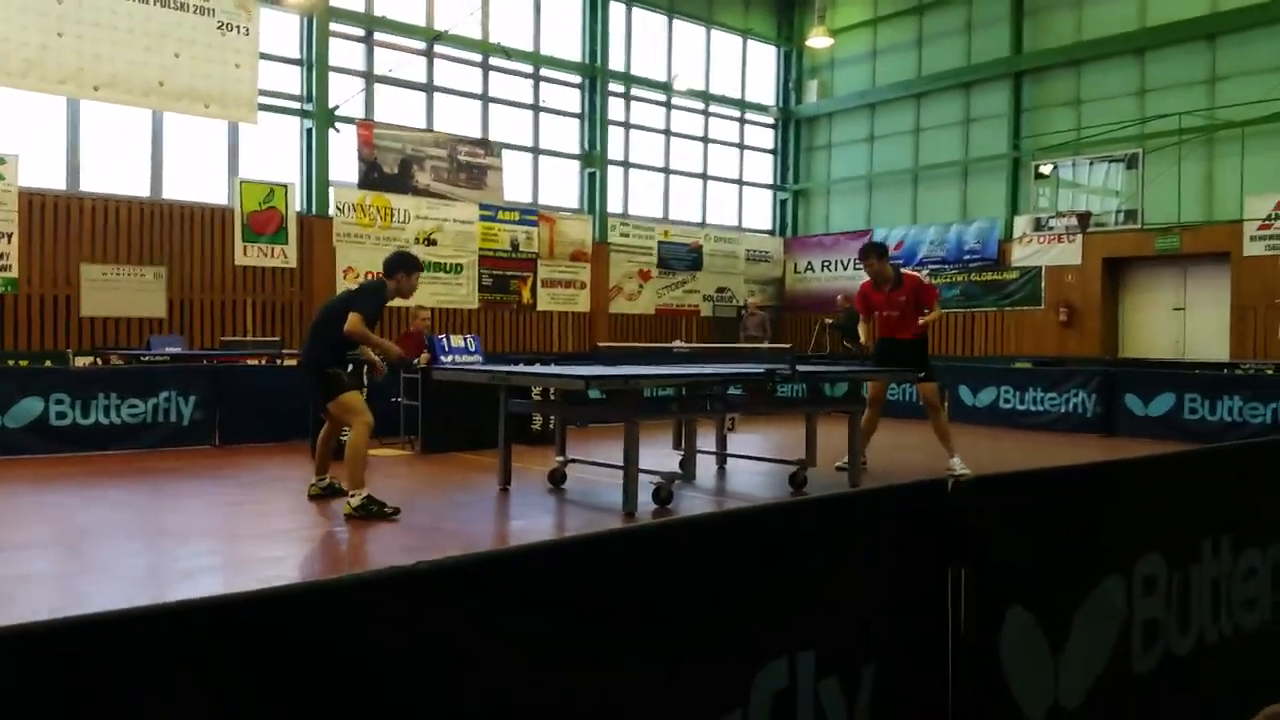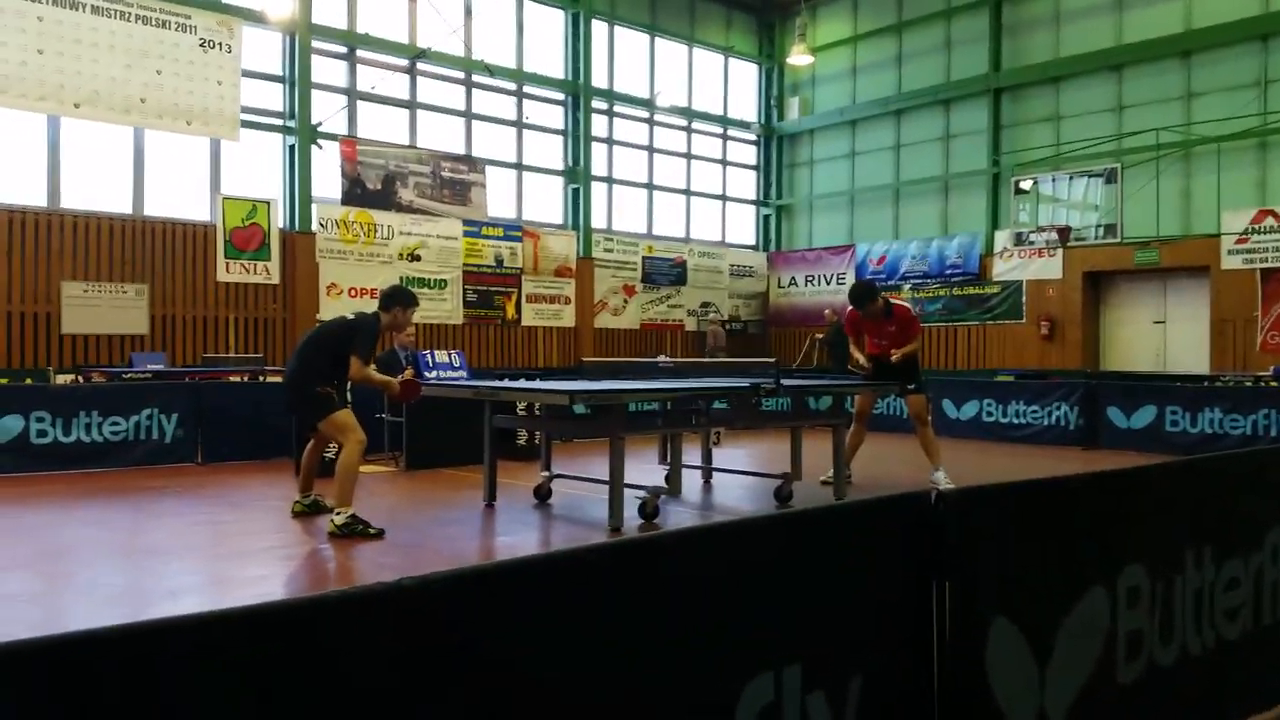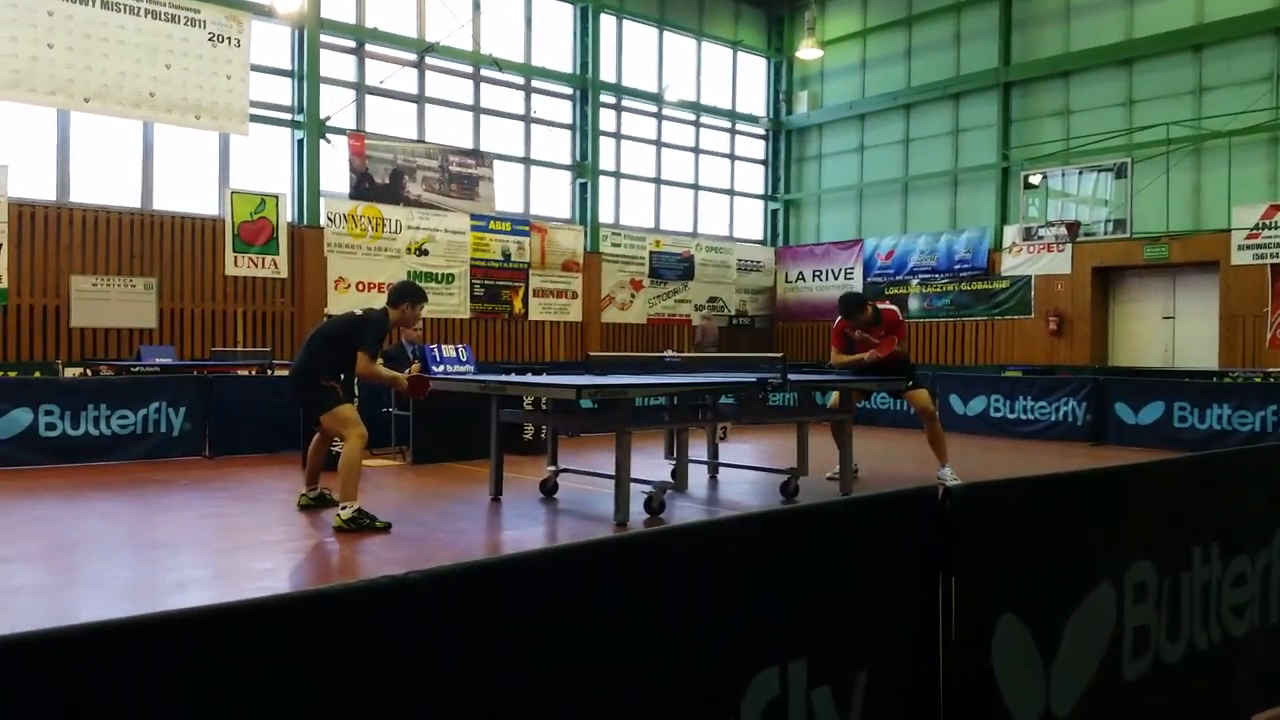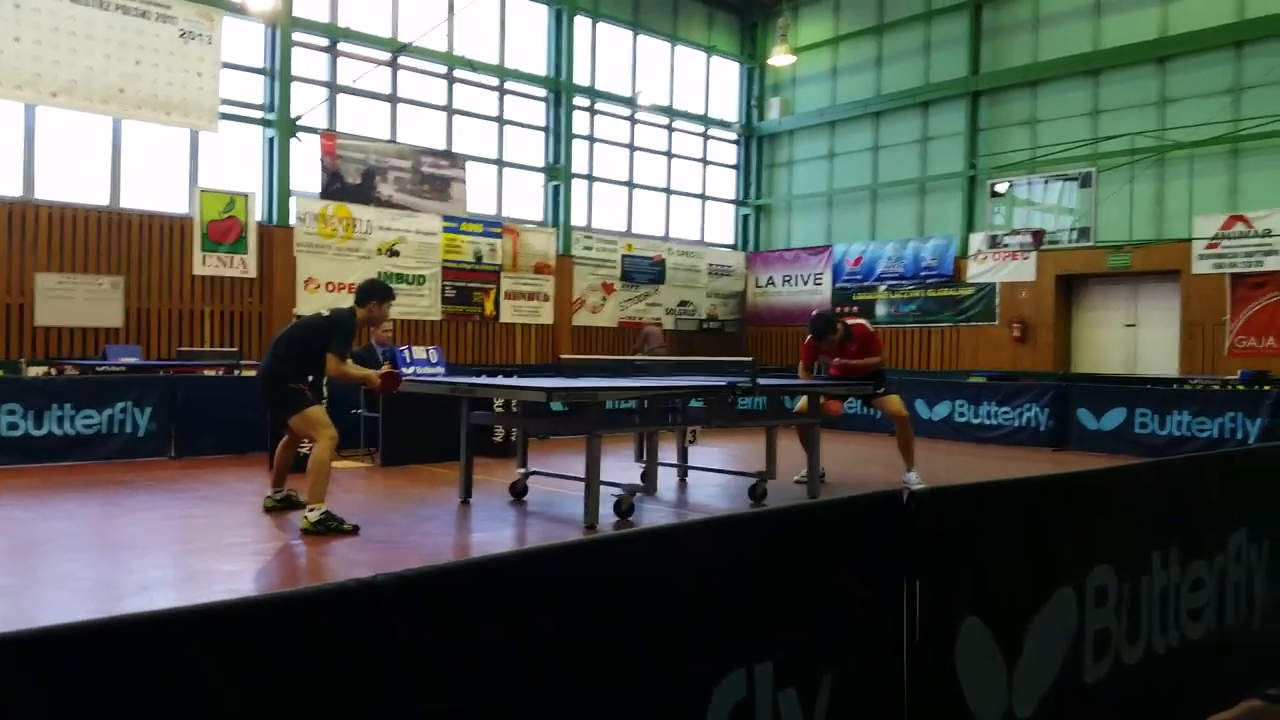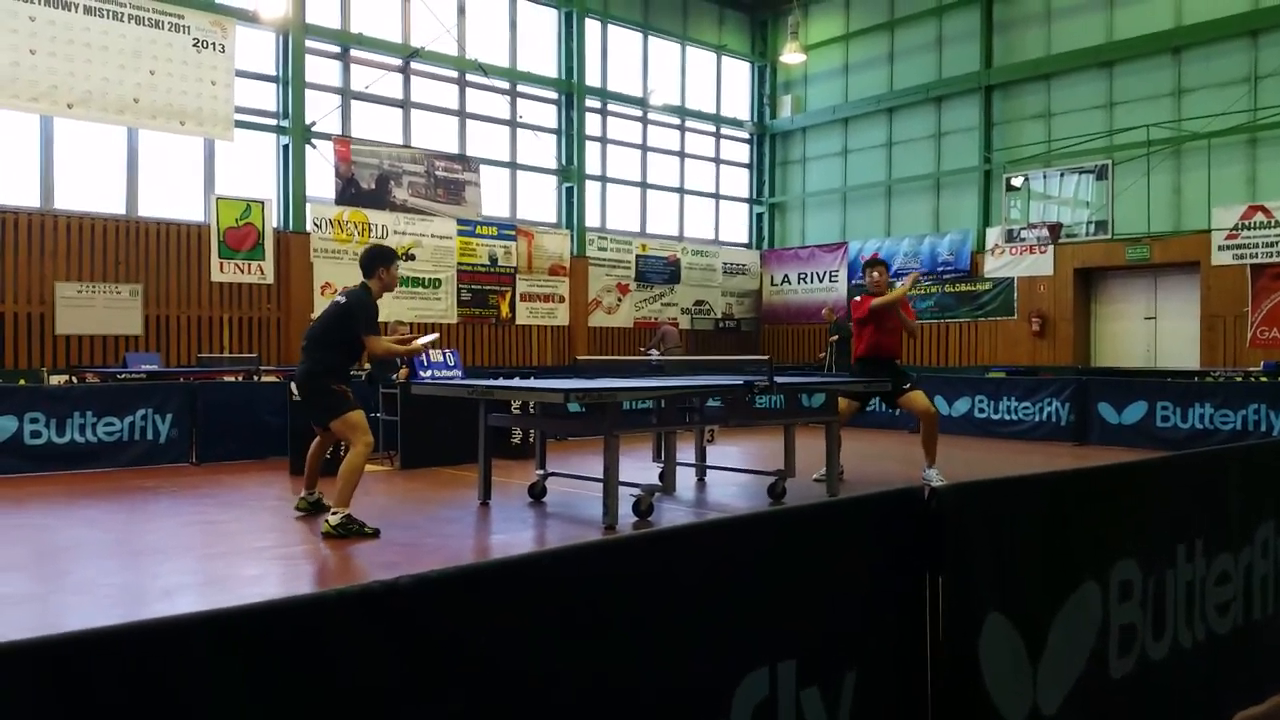
dt=1s
person 1, frame 1
left shoulder: (371, 290)
right shoulder: (374, 292)
right elbow: (352, 328)
left wrist: (371, 356)
right wrist: (384, 346)
left hip: (318, 359)
right hip: (323, 361)
left knee: (335, 420)
right knee: (362, 421)
left ankle: (321, 482)
right ankle: (358, 499)
person 1, frame 2
left shoulder: (364, 322)
right shoulder: (369, 326)
left elbow: (355, 369)
right elbow: (356, 373)
left wrist: (385, 382)
right wrist: (386, 382)
left hip: (301, 379)
right hip: (310, 383)
left knee: (321, 438)
right knee: (354, 440)
left ankle: (305, 500)
right ankle: (342, 518)
person 1, frame 3
left shoulder: (373, 318)
right shoulder: (377, 322)
left elbow: (364, 364)
right elbow: (363, 369)
left wrist: (397, 377)
right wrist: (393, 378)
left hip: (308, 373)
right hip: (315, 376)
left knee: (328, 431)
right knee: (355, 435)
left ankle: (311, 493)
right ankle: (348, 512)
person 1, frame 4
left shoulder: (341, 318)
right shoulder: (345, 323)
left elbow: (335, 362)
right elbow: (333, 370)
left wrist: (370, 374)
right wrist: (366, 377)
left hip: (277, 375)
right hip: (283, 379)
left knee: (296, 433)
right knee: (326, 436)
left ankle: (277, 495)
right ankle: (315, 514)
person 1, frame 5
left shoulder: (356, 297)
right shoulder: (363, 302)
left elbow: (364, 341)
right elbow: (375, 350)
left wrist: (398, 339)
right wrist: (409, 350)
left hip: (314, 375)
right hip: (323, 379)
left knee: (328, 435)
right knee: (362, 441)
left ankle: (308, 497)
right ankle: (338, 517)
person 2, frame 1
left shoulder: (915, 281)
right shoulder: (865, 289)
left elbow: (936, 310)
right elbow: (864, 320)
left wrist: (927, 320)
right wrist: (863, 337)
left hip: (914, 345)
right hip: (886, 344)
left knee: (932, 403)
right knee: (873, 401)
left ankle: (953, 458)
right ankle: (857, 455)
person 2, frame 2
left shoulder: (903, 310)
right shoulder: (853, 314)
left elbow: (916, 343)
right elbow: (853, 344)
left wrist: (901, 353)
right wrist: (860, 357)
left hip: (904, 363)
right hip: (875, 362)
left knee: (920, 417)
right knee: (860, 415)
left ankle: (938, 472)
person 2, frame 3
left shoulder: (892, 314)
right shoulder: (842, 323)
left elbow: (902, 352)
right elbow: (835, 359)
left wrist: (871, 341)
right wrist: (863, 355)
left hip: (896, 366)
right hip: (866, 366)
left knee: (928, 411)
right knee: (834, 408)
left ankle: (944, 468)
person 2, frame 4
left shoulder: (862, 328)
right shoulder: (814, 340)
left elbow: (879, 360)
right elbow: (804, 370)
left wrist: (847, 363)
left hip: (868, 377)
right hip: (837, 378)
left knee: (900, 414)
right knee: (801, 412)
left ankle: (910, 472)
person 2, frame 5
left shoulder: (899, 301)
right shoulder: (859, 302)
left elbow: (914, 333)
right elbow: (880, 304)
left wrist: (897, 309)
right wrist: (907, 284)
left hip: (891, 369)
right hip: (862, 370)
left knee: (928, 412)
left ankle: (930, 469)
